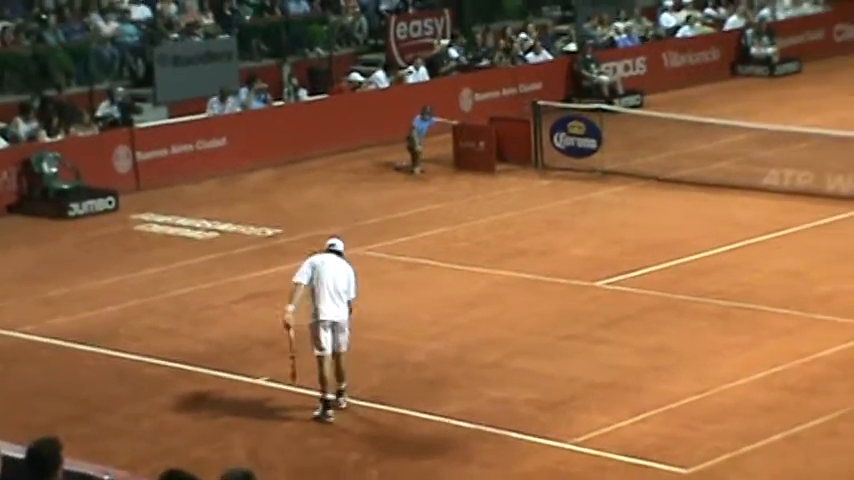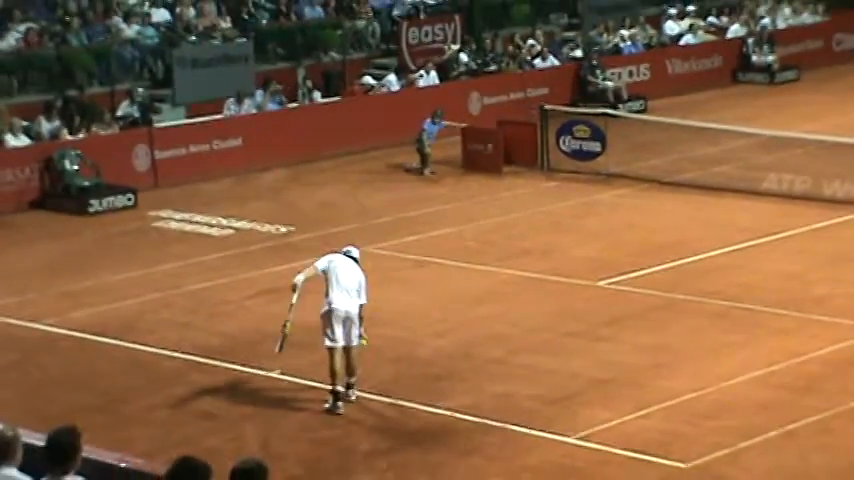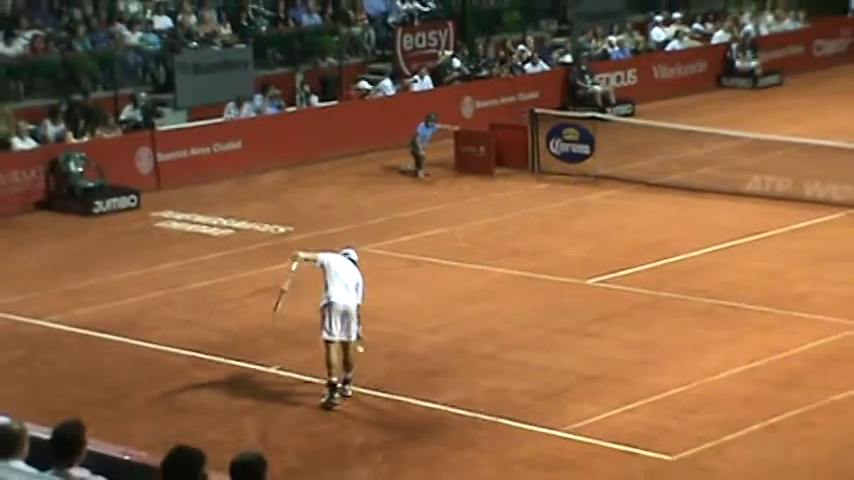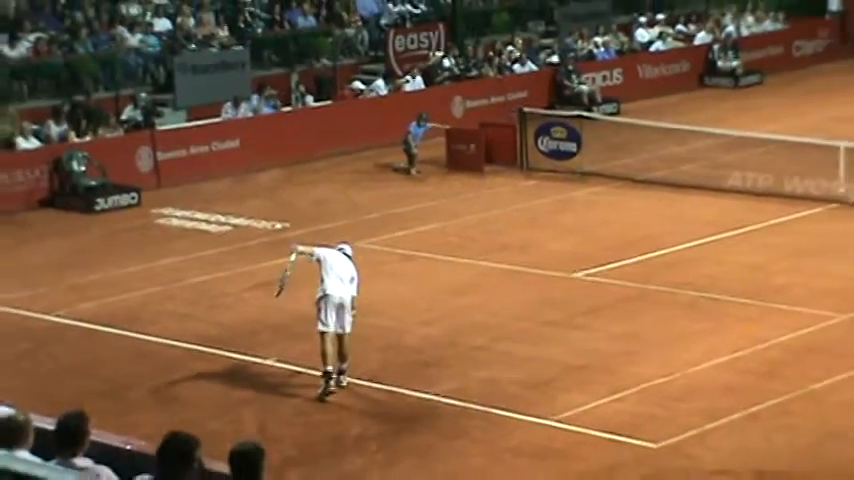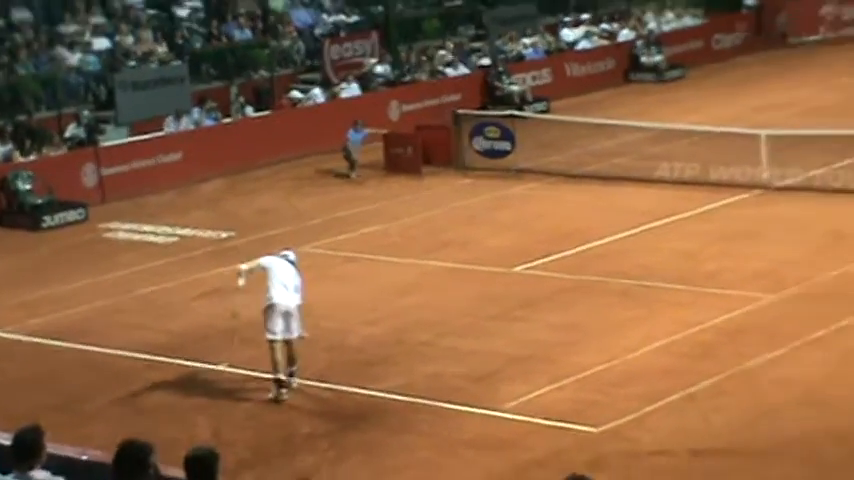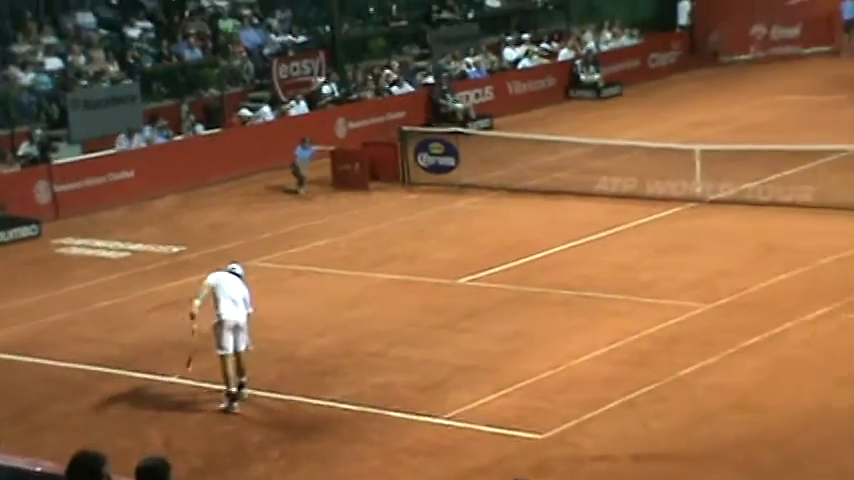
dt=0.2s
person 1, frame 1
left shoulder: (314, 261)
right shoulder: (347, 267)
left elbow: (299, 285)
right elbow: (351, 302)
left wrist: (290, 309)
left hip: (322, 316)
right hip: (341, 316)
left knee: (324, 360)
right knee: (339, 356)
left ankle: (327, 407)
right ankle: (341, 396)
person 1, frame 2
left shoulder: (332, 259)
right shoulder: (359, 272)
left elbow: (314, 268)
right elbow: (361, 306)
left wrist: (299, 279)
right wrist: (361, 329)
left hip: (334, 308)
right hip: (352, 309)
left knee: (334, 352)
right knee: (350, 349)
left ankle: (336, 400)
right ankle: (350, 389)
person 1, frame 3
left shoulder: (331, 257)
right shoulder: (357, 273)
left elbow: (315, 256)
right elbow: (357, 306)
left wrist: (300, 256)
right wrist: (358, 328)
left hip: (333, 302)
right hip: (350, 305)
left knee: (331, 345)
right knee: (348, 345)
left ankle: (333, 391)
right ankle: (346, 385)
person 1, frame 4
left shoulder: (326, 252)
right shoulder: (351, 267)
left elbow: (312, 250)
left wrist: (299, 250)
right wrist: (352, 310)
left hip: (328, 295)
right hip: (345, 297)
left knee: (326, 336)
right knee: (343, 336)
left ankle: (329, 379)
right ankle: (342, 376)
person 1, frame 5
left shoulder: (271, 260)
right shoulder: (295, 273)
left elbow: (257, 263)
right elbow: (298, 302)
left wrist: (244, 268)
right wrist: (300, 328)
left hip: (275, 303)
right hip: (291, 304)
left knee: (275, 343)
right knee: (291, 341)
left ankle: (280, 386)
right ankle: (291, 377)
person 1, frame 6
left shoulder: (217, 275)
right shoulder: (243, 286)
left elbow: (206, 285)
right elbow: (248, 312)
left wrist: (196, 303)
right wrist: (247, 340)
left hip: (224, 319)
right hip: (240, 319)
left knee: (226, 358)
right knee: (240, 354)
right ankle: (241, 388)
